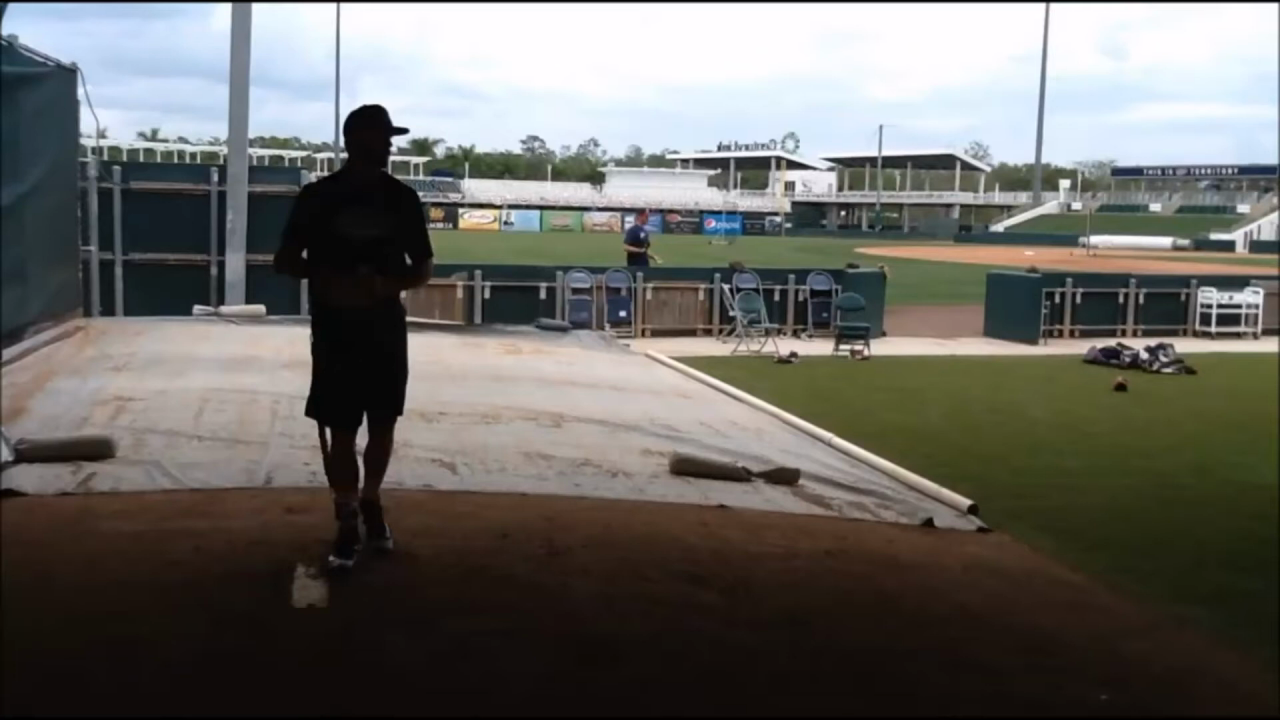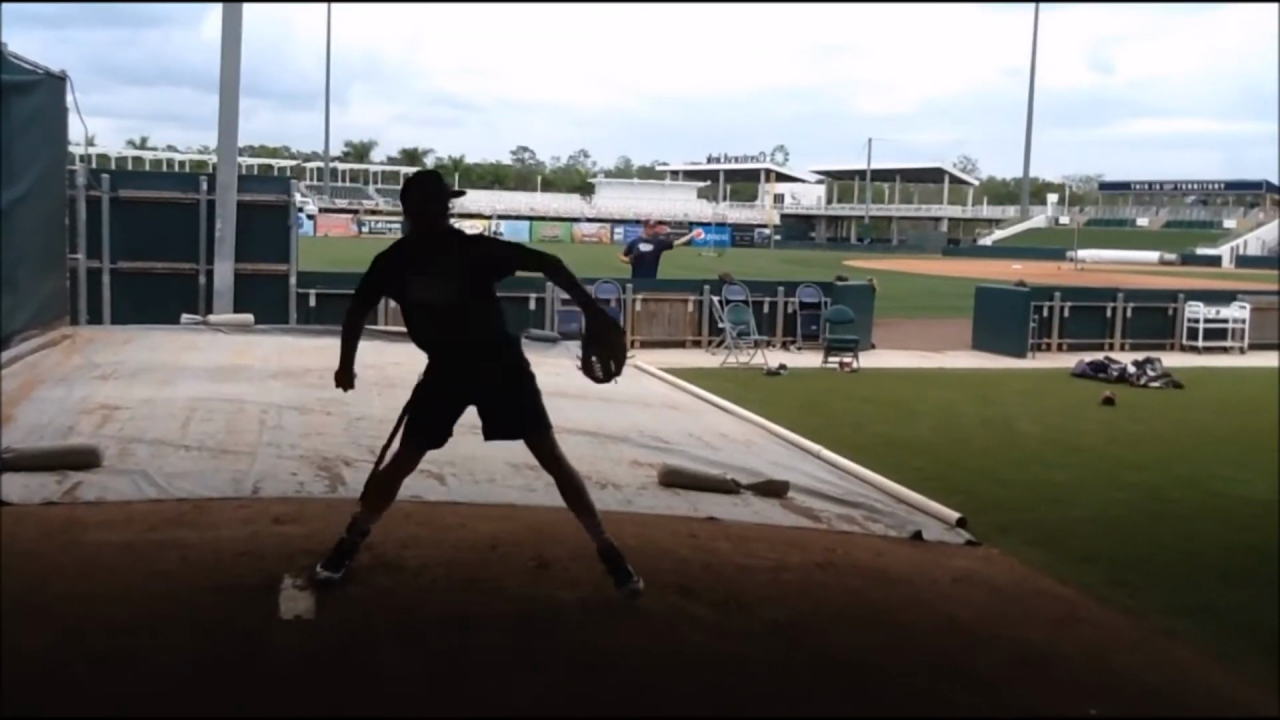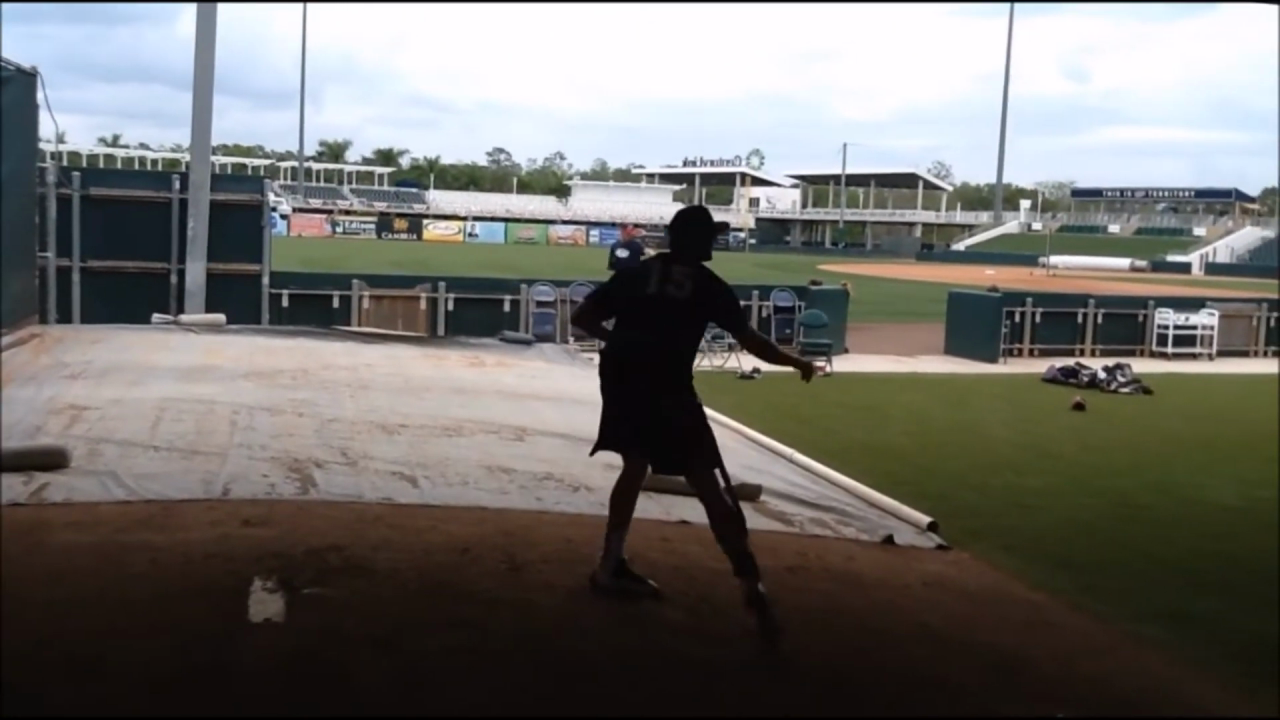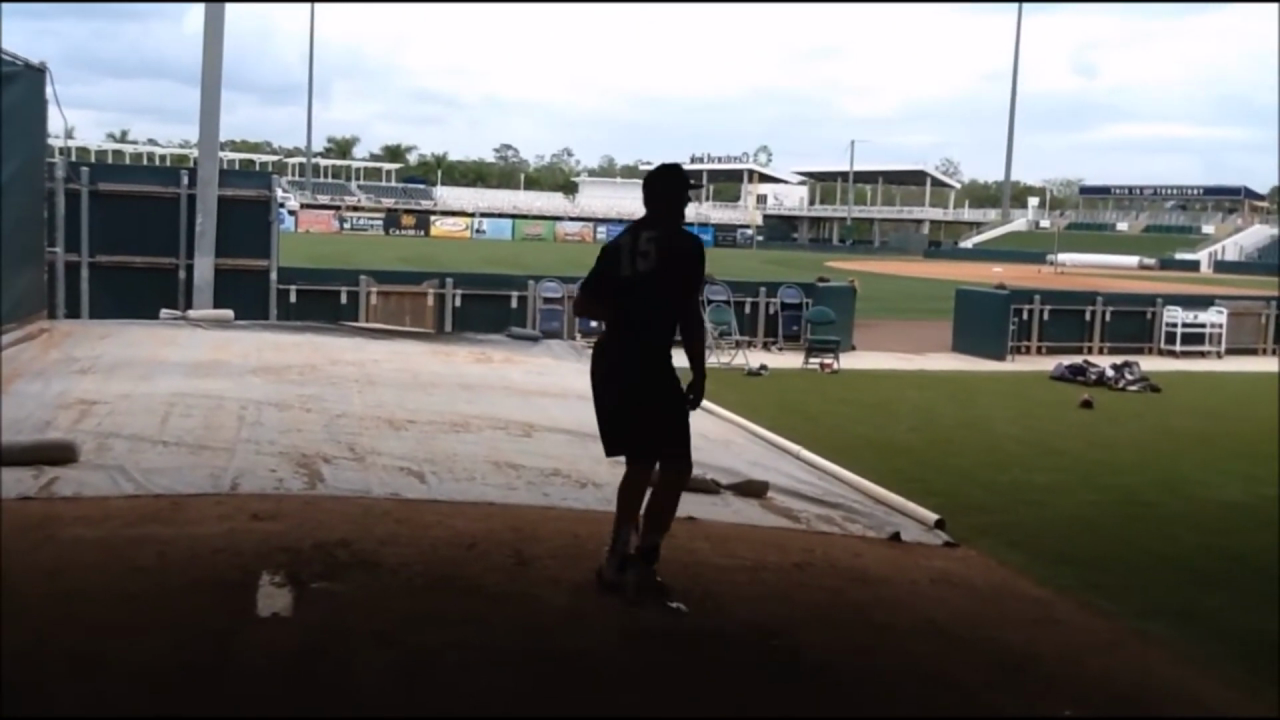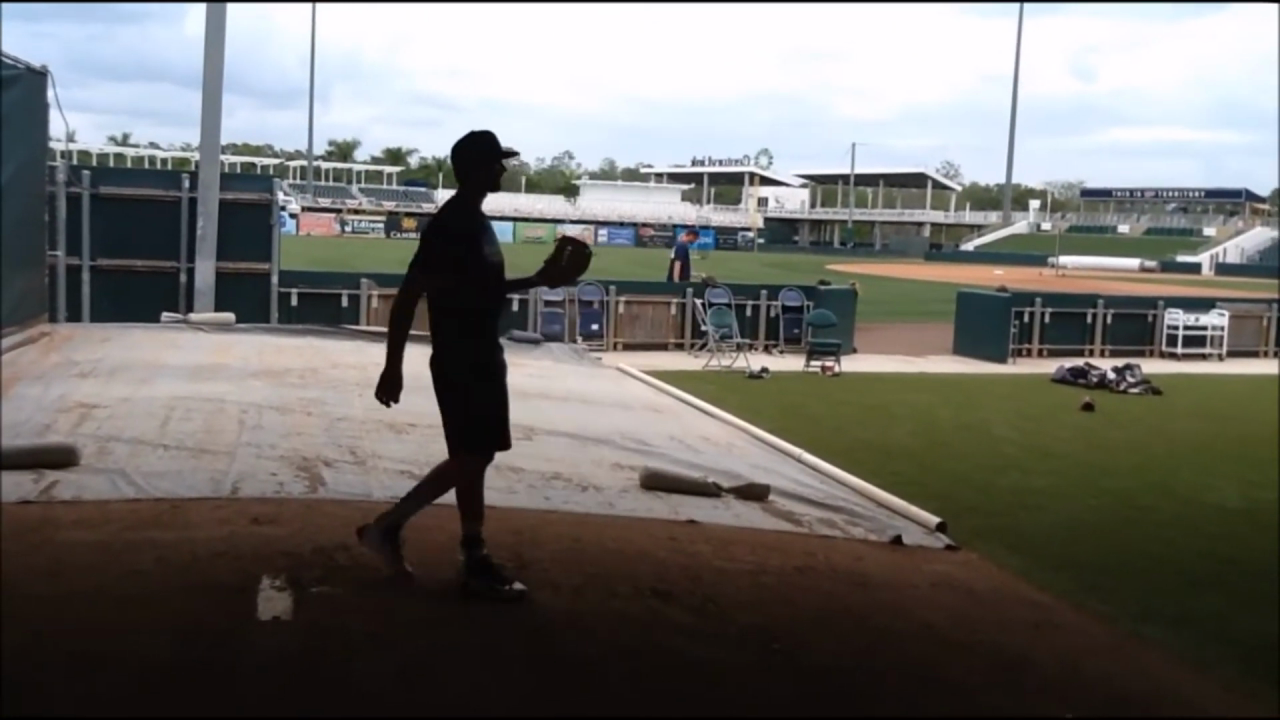
dt=1s
person 1, frame 1
left shoulder: (402, 197)
right shoulder: (318, 196)
left elbow: (423, 267)
right elbow: (284, 260)
left wrist: (386, 285)
right wrist: (327, 280)
left hip: (385, 329)
right hip: (335, 330)
left knee: (382, 428)
right knee: (340, 431)
left ankle: (370, 501)
right ankle: (347, 523)
person 1, frame 2
left shoulder: (475, 249)
right shoulder: (392, 263)
left elbow: (547, 263)
right elbow: (358, 310)
left wrist: (595, 312)
right wrist: (346, 361)
left hip: (499, 362)
right hip: (445, 369)
left knee: (551, 457)
right knee: (404, 459)
left ankle: (605, 548)
right ankle: (352, 539)
person 1, frame 3
left shoulder: (633, 273)
right shoulder: (711, 288)
left elbow: (582, 316)
right elbow: (752, 341)
right wrist: (797, 362)
left hip: (620, 375)
right hip: (667, 384)
left knee: (635, 466)
right knee: (704, 483)
left ankle: (611, 565)
right ankle: (749, 579)
person 1, frame 4
left shoulder: (617, 245)
right shoulder: (686, 245)
left elbow: (584, 305)
right elbow: (690, 316)
right wrist: (698, 374)
left hip: (608, 362)
right hip: (649, 365)
left knee: (641, 461)
right knee: (675, 464)
left ankle: (621, 560)
right ankle: (642, 565)
person 1, frame 5
left shoulder: (477, 220)
right shoulder: (450, 223)
right elbow: (408, 296)
left wrist: (533, 281)
right wrist: (394, 367)
left hip: (484, 353)
right hip: (459, 358)
left knee: (473, 454)
right knee: (473, 455)
left ankle: (390, 525)
right ankle: (475, 560)
